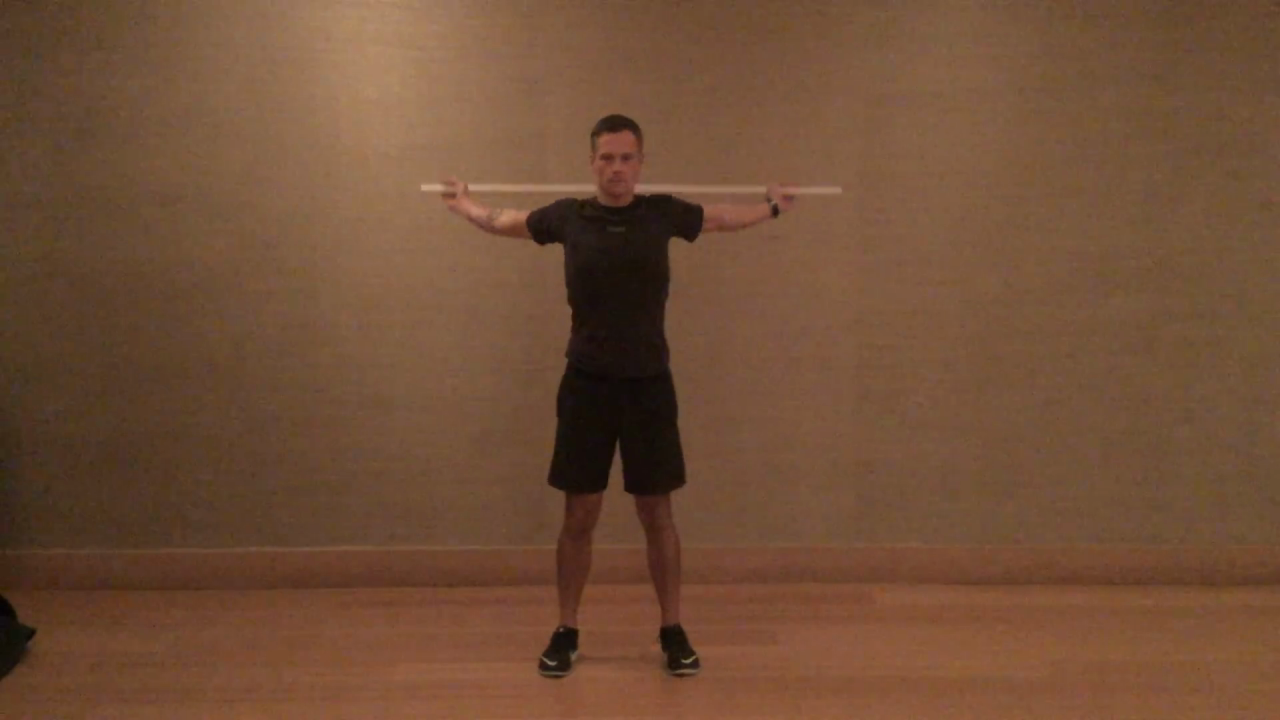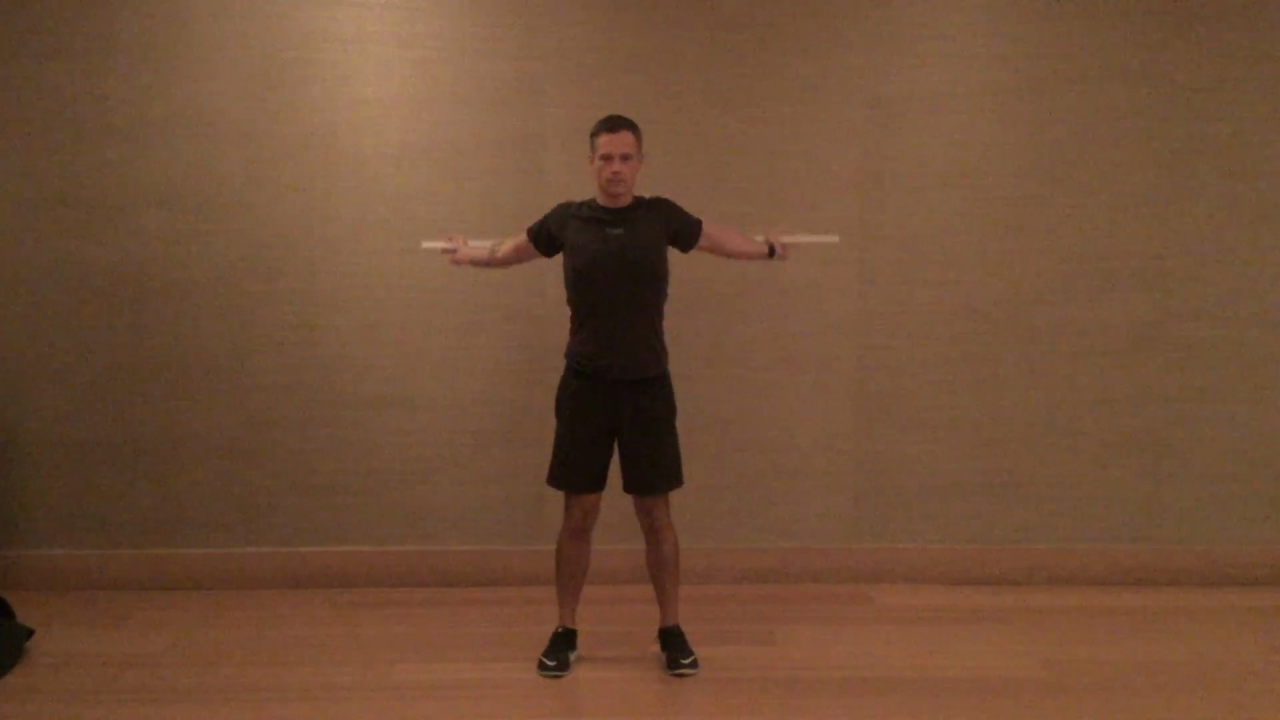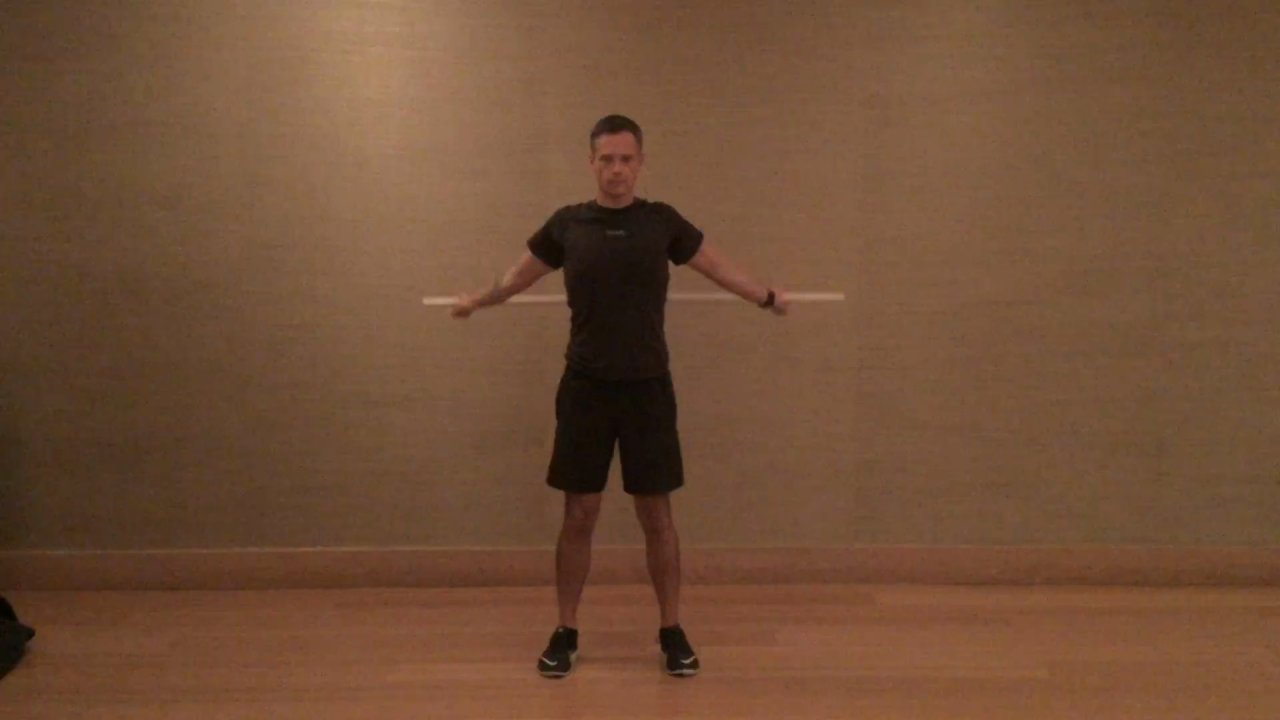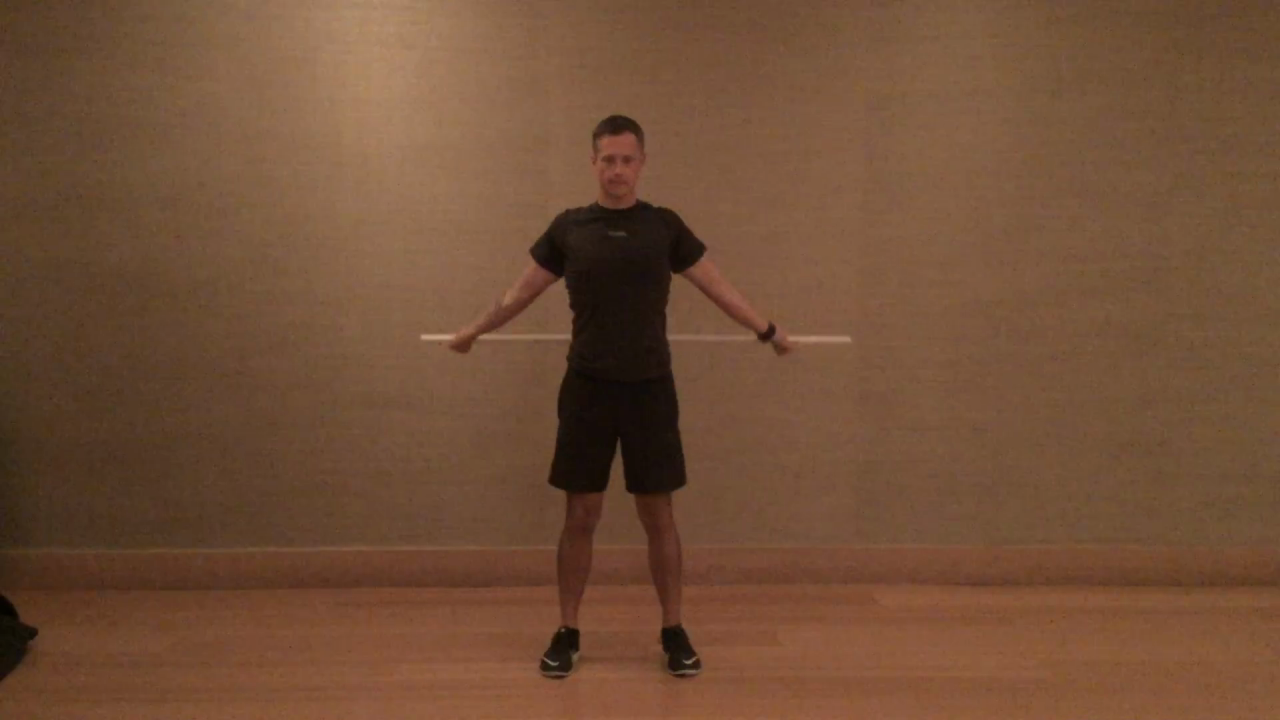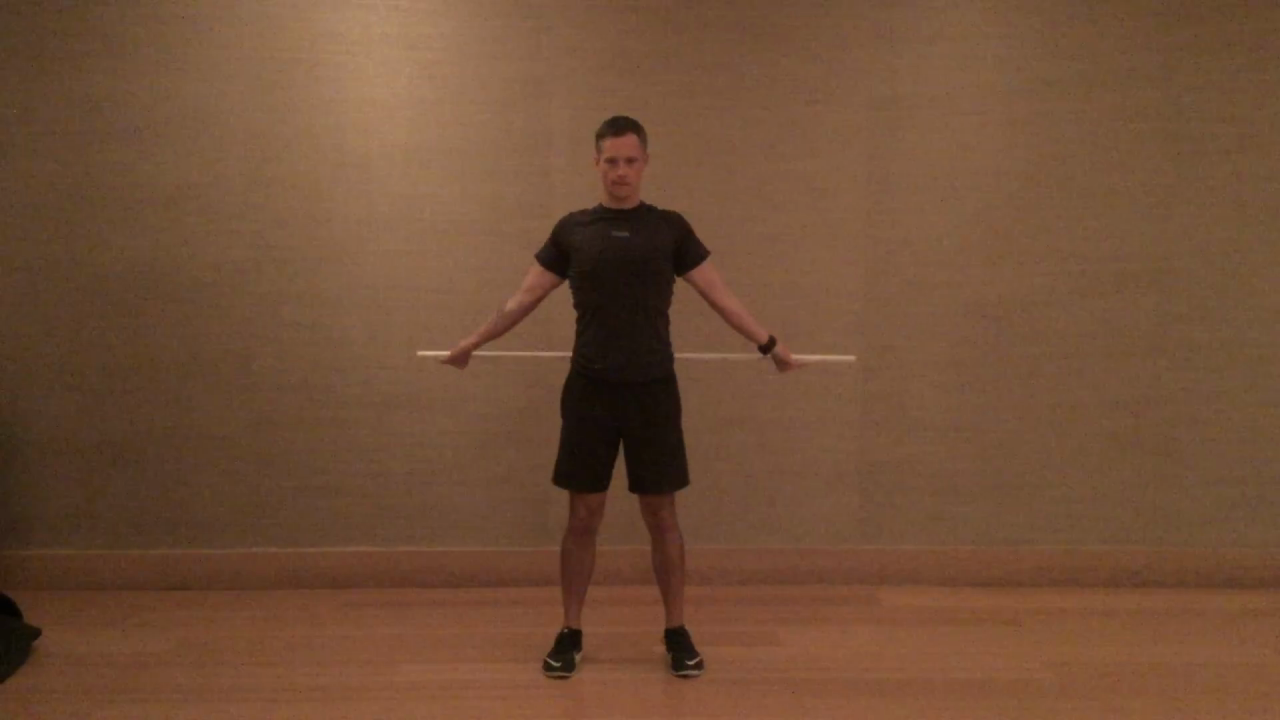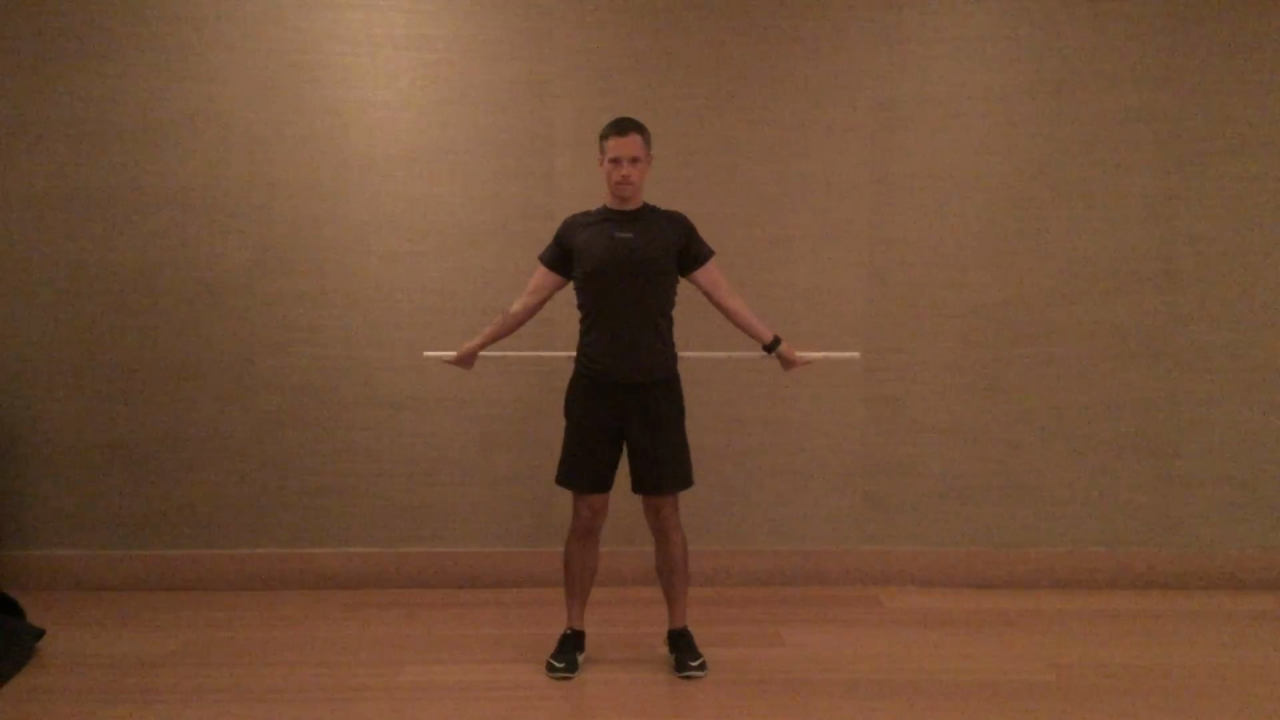
dt=0.2s
person 1, frame 1
left shoulder: (663, 213)
right shoulder: (568, 216)
left elbow: (722, 216)
right elbow: (506, 220)
left wrist: (771, 205)
right wrist: (464, 202)
left hip: (649, 385)
right hip: (586, 385)
left knee: (657, 514)
right knee: (579, 515)
left ankle: (672, 631)
right ankle: (566, 632)
person 1, frame 2
left shoulder: (662, 216)
right shoulder: (567, 220)
left elbow: (716, 238)
right elbow: (512, 249)
left wrist: (768, 249)
right wrist: (469, 254)
left hip: (648, 387)
right hip: (584, 386)
left knee: (656, 515)
right knee: (578, 516)
left ankle: (671, 631)
right ankle: (565, 632)
person 1, frame 3
left shoulder: (662, 220)
right shoulder: (567, 223)
left elbow: (715, 264)
right elbow: (520, 274)
left wrist: (766, 297)
right wrist: (476, 301)
left hip: (648, 387)
right hip: (584, 387)
left knee: (657, 515)
right knee: (578, 515)
left ankle: (671, 631)
right ankle: (566, 632)
person 1, frame 4
left shoulder: (665, 225)
right shoulder: (569, 226)
left elbow: (715, 285)
right elbow: (523, 290)
left wrist: (767, 331)
right wrist: (475, 331)
left hip: (650, 388)
right hip: (586, 388)
left knee: (659, 515)
right knee: (579, 515)
left ankle: (673, 631)
right ankle: (567, 632)
person 1, frame 5
left shoulder: (670, 227)
right shoulder: (573, 228)
left elbow: (718, 293)
right elbow: (526, 295)
left wrist: (768, 344)
right wrist: (475, 342)
left hip: (653, 389)
right hip: (589, 389)
left knee: (662, 515)
right knee: (582, 516)
left ankle: (676, 632)
right ankle: (570, 633)
person 1, frame 6
left shoulder: (673, 227)
right shoulder: (576, 229)
left elbow: (722, 293)
right elbow: (531, 297)
left wrist: (774, 343)
right wrist: (479, 343)
left hip: (657, 390)
right hip: (592, 390)
left knee: (665, 516)
right knee: (585, 516)
left ankle: (679, 633)
right ankle: (573, 633)
